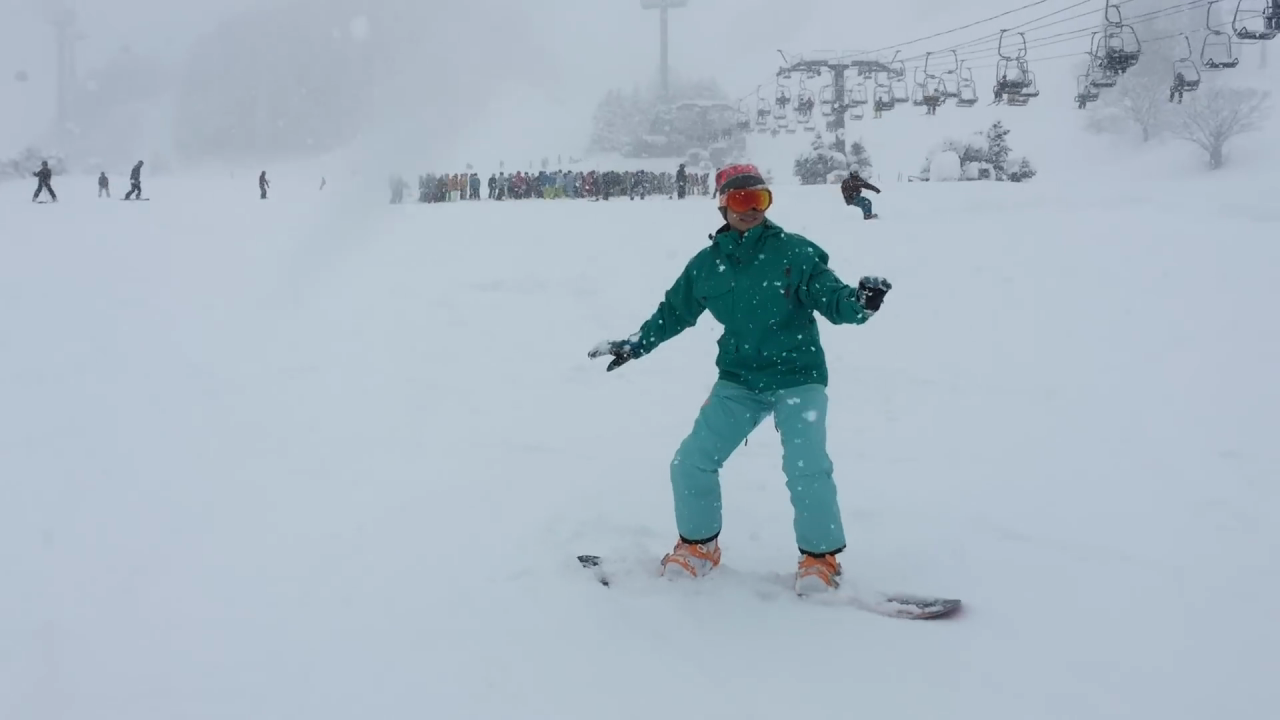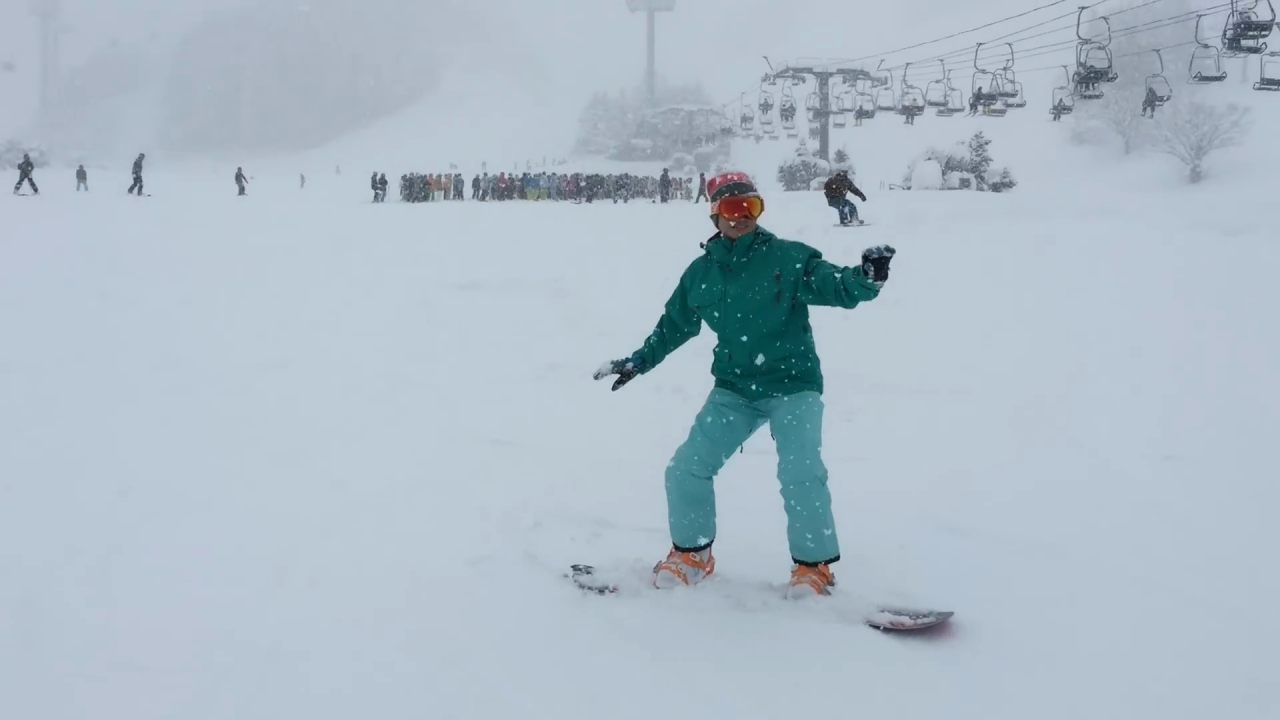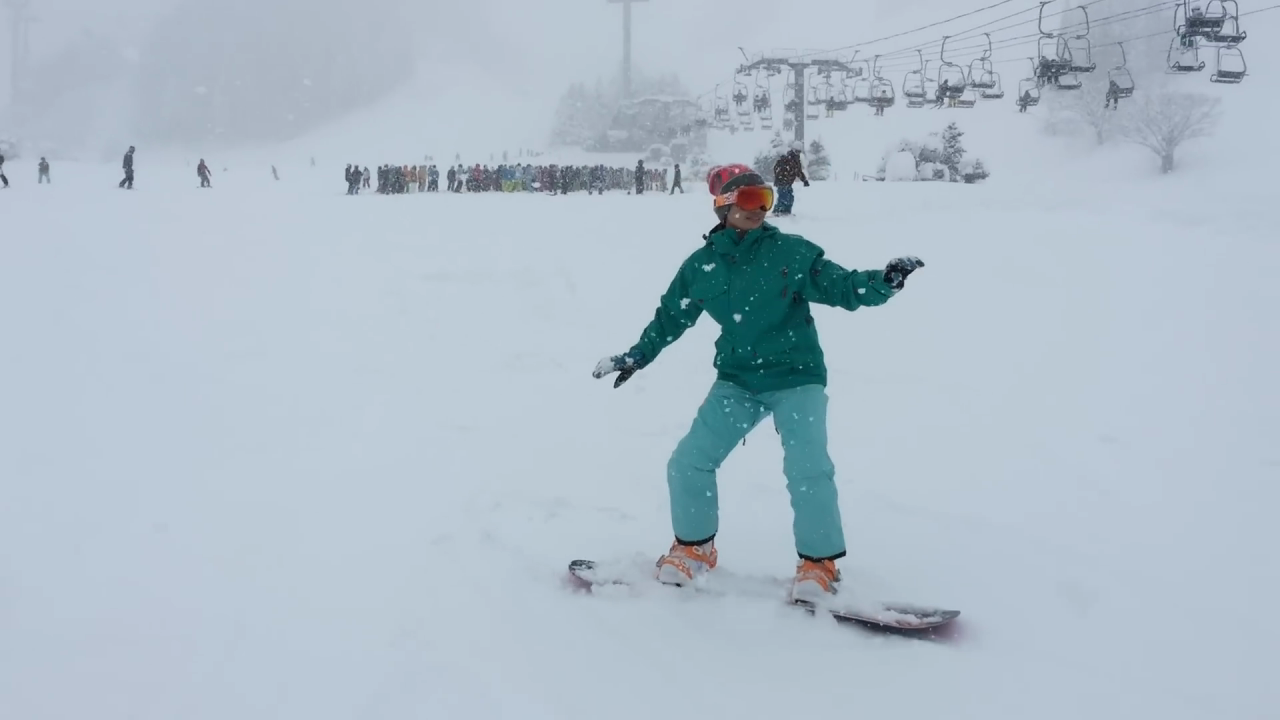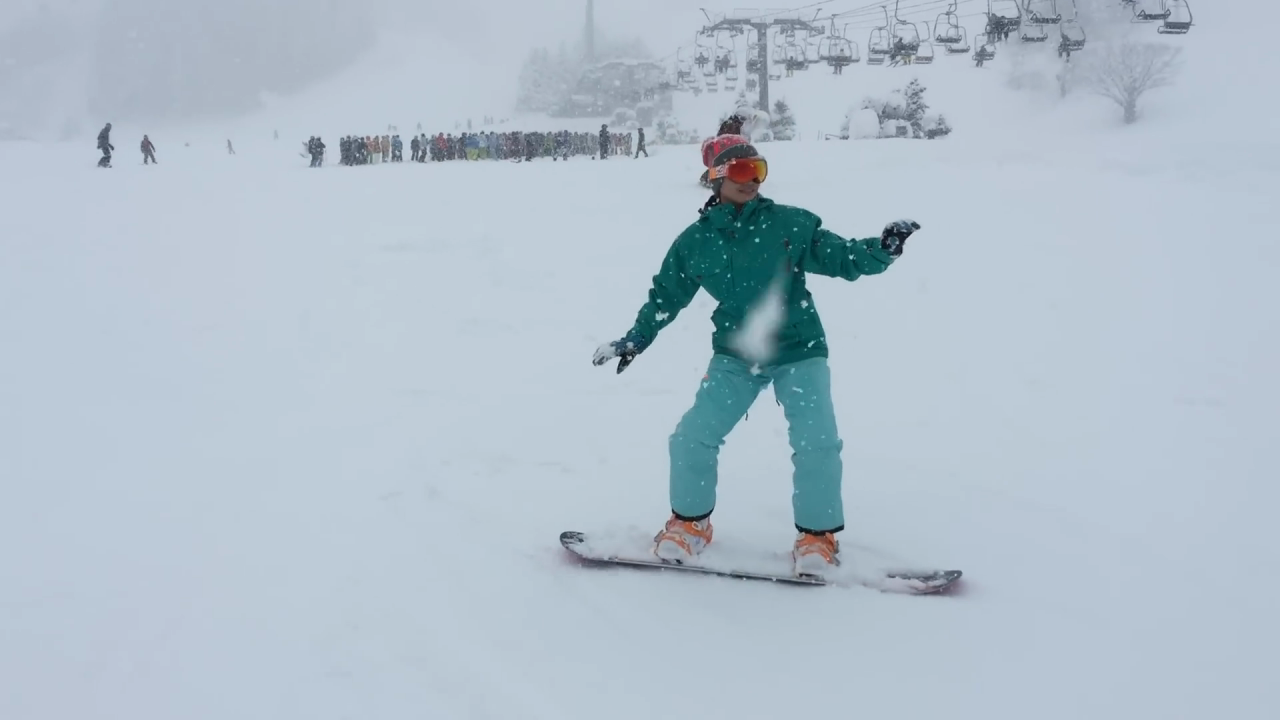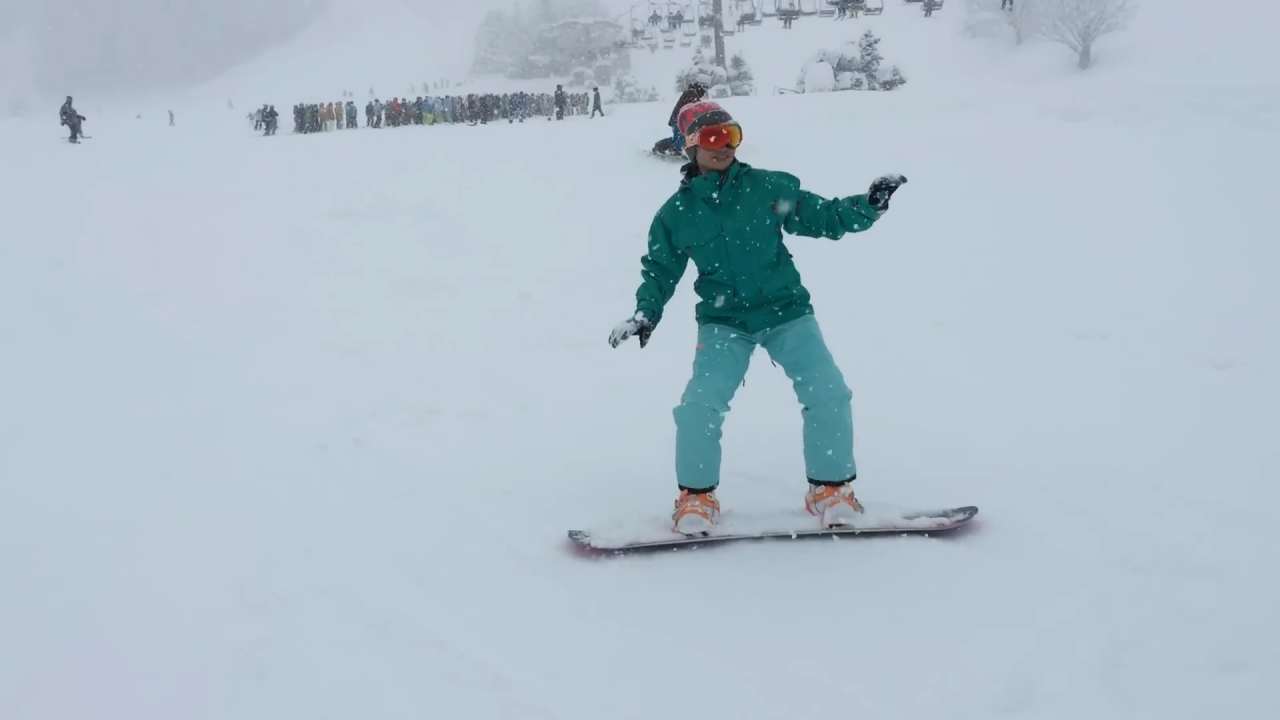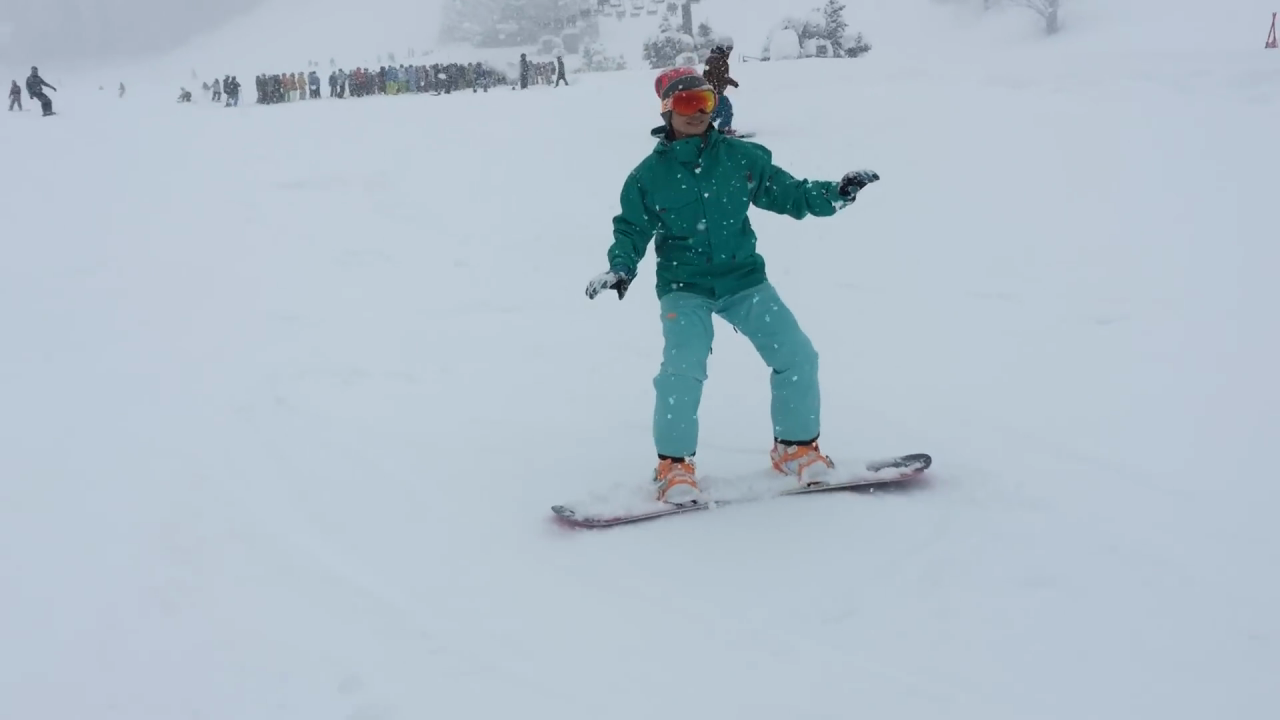
dt=0.5s
person 1, frame 1
left shoulder: (796, 252)
right shoulder: (706, 264)
left elbow: (831, 299)
right elbow: (675, 311)
left wrist: (860, 301)
right wrist: (634, 345)
left hip: (797, 377)
right hip: (738, 380)
left knee: (807, 467)
right knee: (691, 462)
left ankle: (820, 558)
right ankle: (698, 546)
person 1, frame 2
left shoulder: (789, 258)
right shoulder: (700, 273)
left elbow: (836, 286)
right elbow: (674, 324)
left wrist: (867, 276)
right wrist: (639, 361)
left hip: (793, 384)
right hip: (734, 389)
left knee: (801, 474)
right knee: (685, 469)
left ankle: (812, 567)
right ankle: (692, 553)
person 1, frame 3
left shoulder: (793, 253)
right shoulder: (701, 265)
left elbow: (842, 287)
right elbow: (672, 315)
left wrist: (884, 282)
right wrist: (637, 355)
left hip: (797, 378)
right hip: (736, 382)
left knee: (808, 469)
right knee: (689, 462)
left ankle: (819, 563)
right ankle: (694, 549)
person 1, frame 4
left shoulder: (791, 224)
right shoulder: (694, 241)
left elbow: (840, 257)
right elbow: (666, 295)
left wrist: (882, 249)
right wrist: (637, 338)
left hip: (798, 350)
right hip: (735, 355)
left knee: (816, 441)
right knee: (692, 437)
left ankle: (816, 535)
right ankle: (689, 523)
person 1, frame 5
left shoulder: (770, 188)
right shoulder: (675, 212)
left elbow: (823, 217)
right elbow: (660, 271)
left wrist: (868, 206)
right wrist: (647, 313)
left hip: (786, 310)
right hip: (724, 320)
left knee: (829, 392)
right knee: (700, 404)
left ankle: (830, 488)
right ankle: (696, 495)
person 1, frame 6
left shoulder: (743, 157)
right shoulder: (649, 174)
left elbow: (790, 195)
right elbow: (631, 230)
left wrist: (837, 193)
right wrist: (621, 268)
left hip: (744, 279)
right hip: (684, 288)
left knee: (796, 355)
right knee: (681, 372)
left ankle: (795, 447)
right ankle: (674, 464)
